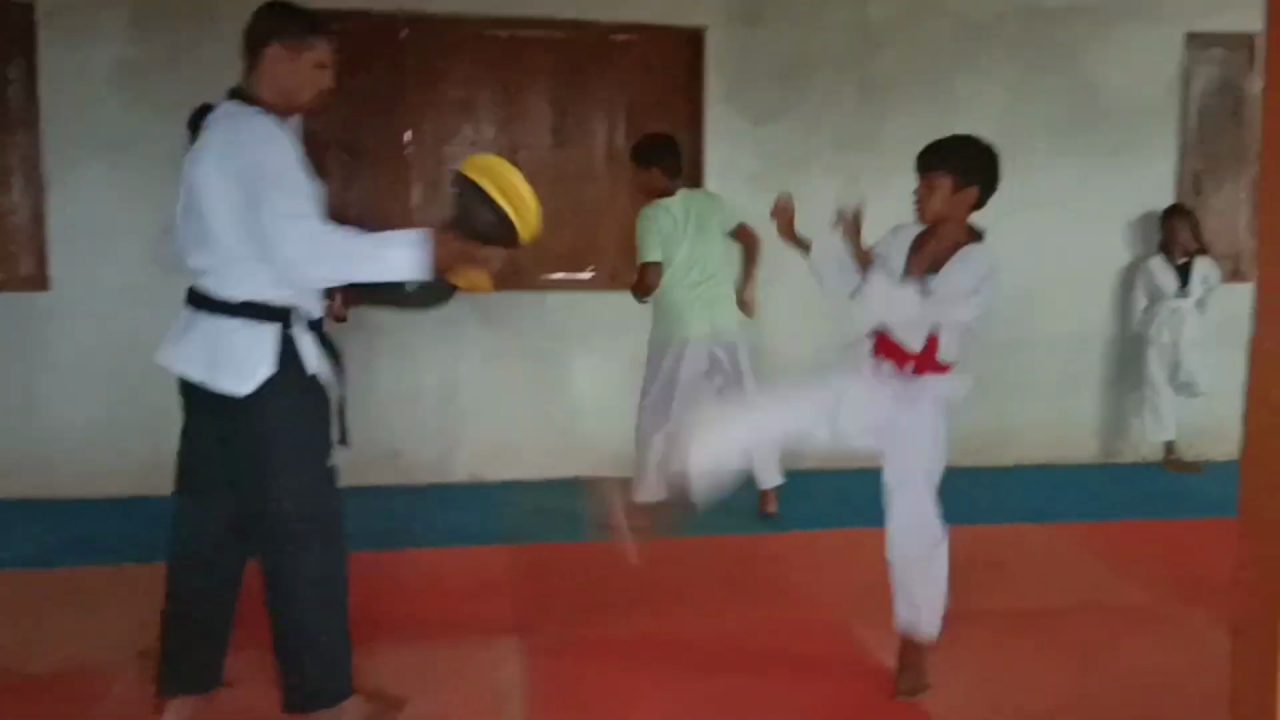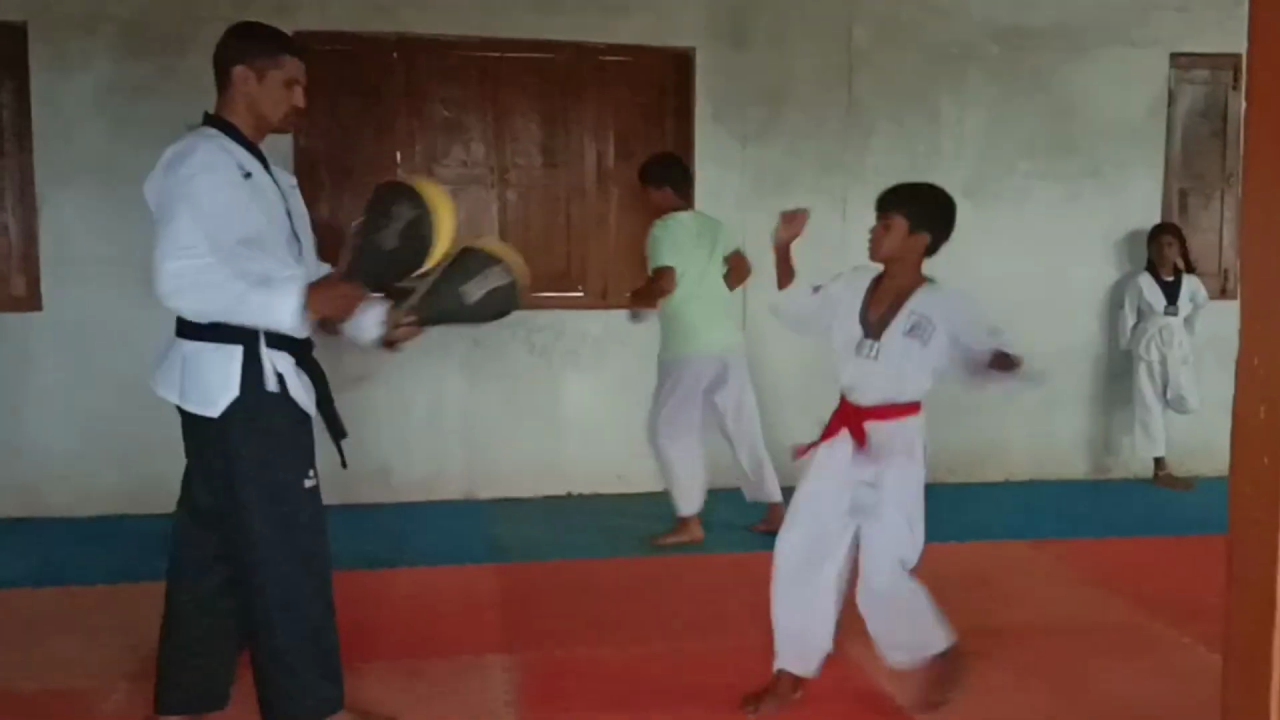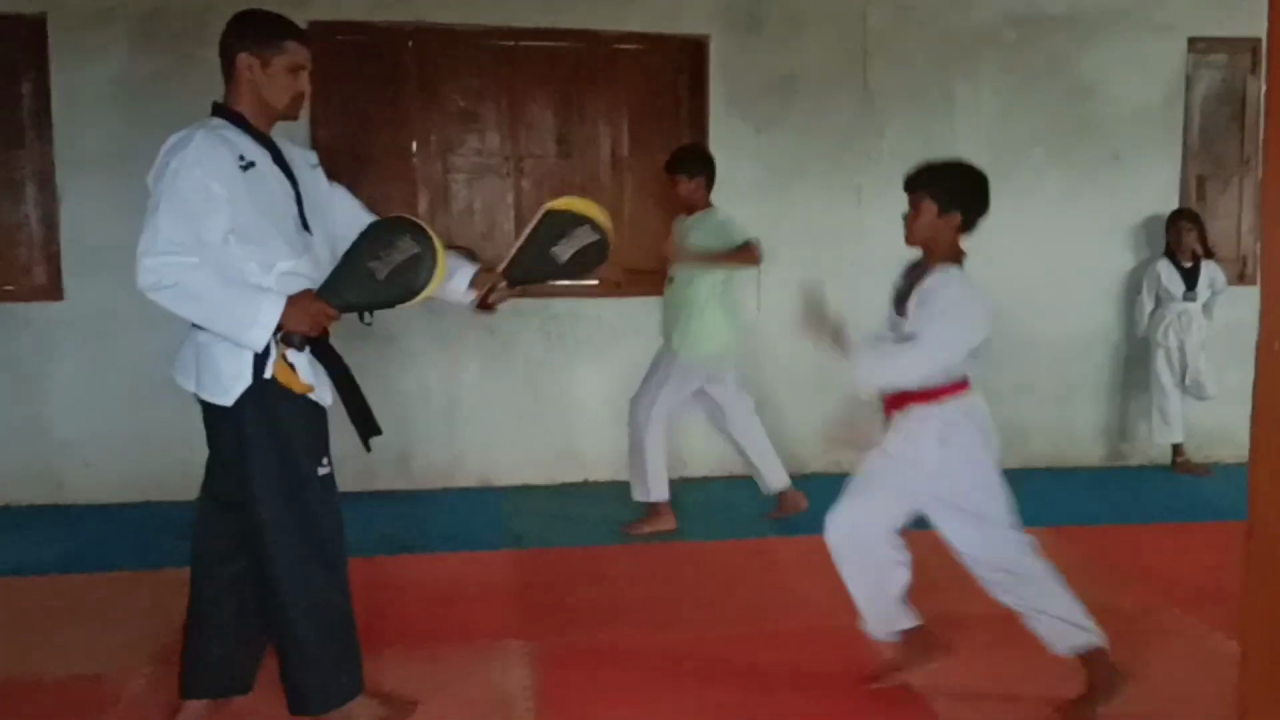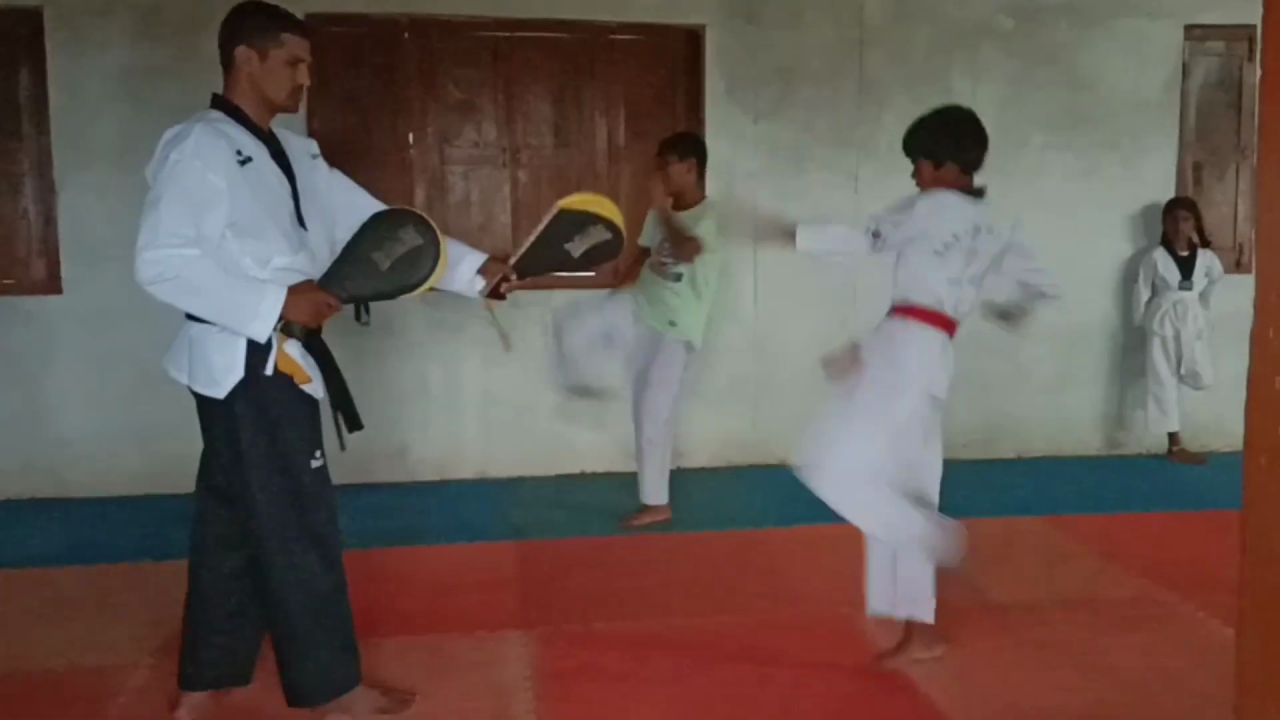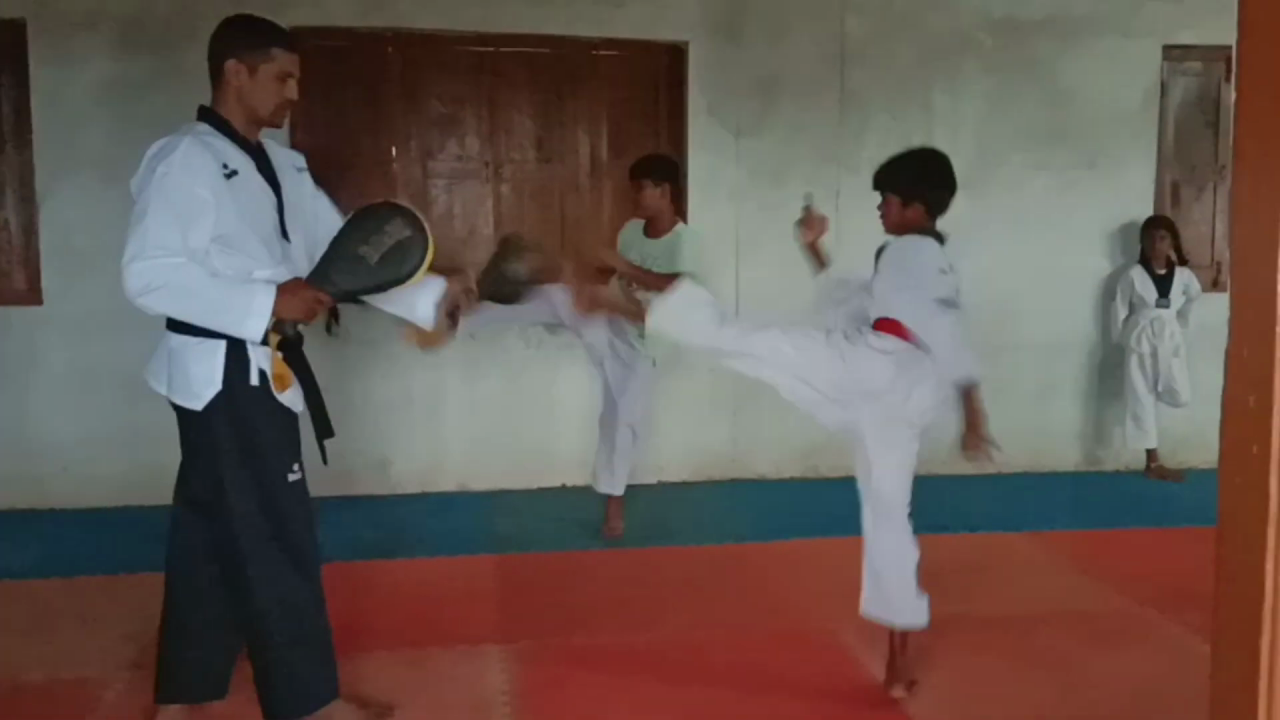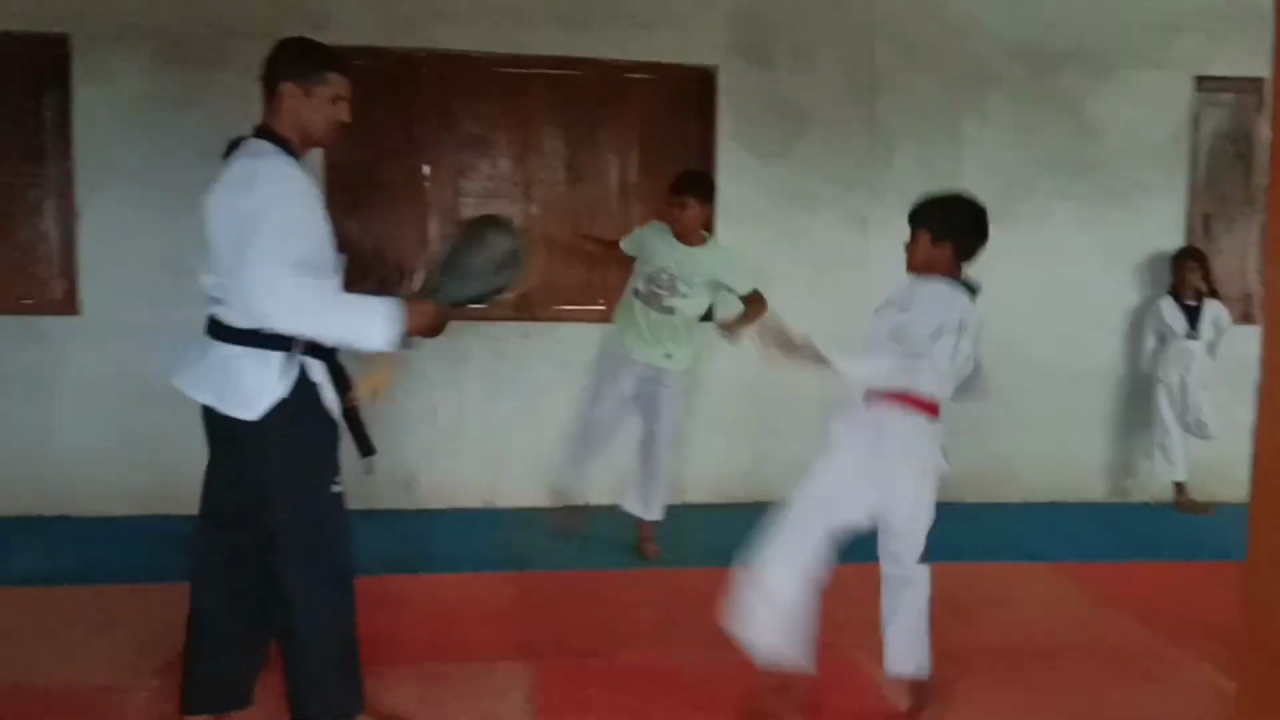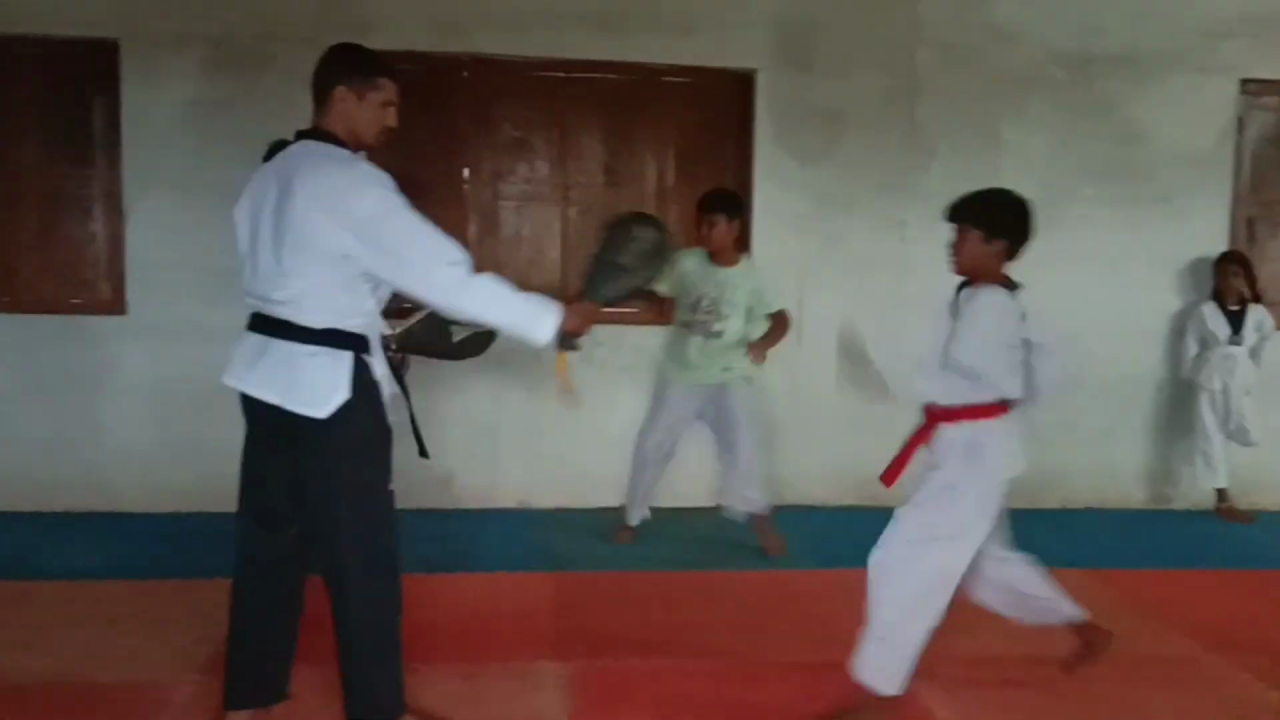
dt=0.2s
person 1, frame 1
left shoulder: (220, 132)
right shoulder: (262, 139)
right elbow: (302, 249)
left wrist: (313, 298)
right wrist: (422, 251)
left hip: (214, 347)
right hip: (262, 356)
left knee: (211, 517)
right knee: (302, 526)
person 1, frame 2
left shoulder: (264, 173)
right shoulder: (202, 162)
left elbow: (294, 272)
right elbow: (184, 277)
left wrist: (373, 317)
right wrist: (299, 303)
left hip: (249, 377)
right hip: (241, 379)
left knee: (213, 537)
right knee: (286, 546)
person 1, frame 3
left shoulder: (293, 162)
right shoulder: (198, 155)
left elbow: (369, 239)
right elbow: (163, 270)
left wrist: (465, 279)
right wrist: (274, 311)
left hip: (280, 367)
right hip: (252, 369)
left knee: (236, 525)
right knee: (302, 531)
person 1, frame 4
left shoulder: (289, 154)
right shoulder: (195, 150)
left elbow: (372, 227)
right elbow: (162, 263)
left wrist: (477, 266)
right wrist: (276, 302)
left hip: (265, 364)
right hip: (247, 364)
left knee: (237, 520)
right knee: (297, 524)
person 1, frame 5
left shoulder: (273, 164)
right shoulder: (183, 160)
right elbow: (148, 275)
left wrist: (430, 296)
right wrist: (265, 303)
left hip: (242, 374)
right hip: (227, 375)
left knee: (213, 528)
right knee: (276, 535)
person 1, frame 6
left shoulder: (259, 171)
right shoulder: (274, 178)
right elbow: (271, 294)
left wrist: (387, 315)
right wrist: (391, 320)
left hip: (235, 376)
right hip: (272, 385)
left knee: (235, 538)
right knee: (312, 550)
person 1, frame 7
left shoulder: (270, 177)
right shoulder: (351, 183)
right elbow: (445, 274)
right wrist: (552, 318)
left hip: (268, 371)
right hip: (328, 383)
left knee: (272, 537)
right knee: (360, 551)
person 2, frame 1
left shoulder: (978, 267)
right shoulder: (906, 239)
left elbow: (910, 312)
right elbow: (848, 285)
left wrist: (861, 252)
right wrist: (792, 236)
left hip: (919, 399)
right hip: (871, 380)
left knee: (914, 519)
right knee: (772, 413)
left ankle: (914, 644)
person 2, frame 2
left shoulder: (942, 308)
right shoulder: (854, 286)
left elbow: (980, 350)
right elbow: (795, 312)
left wrist: (1001, 362)
right wrist: (782, 250)
left hip: (894, 448)
right hip: (842, 443)
left knee: (880, 574)
right knee: (801, 555)
left ankle: (937, 657)
right ankle: (791, 677)
person 2, frame 3
left shoulder: (952, 290)
right shoulder: (917, 274)
left elbow: (906, 366)
left wrist: (841, 342)
left hip: (946, 435)
right hip: (913, 432)
left knee: (997, 552)
right knee: (851, 528)
left ankle: (1097, 664)
right ankle: (909, 638)
person 2, frame 4
left shoulder: (929, 205)
right shoulder: (991, 226)
left elbow: (867, 238)
right elbow: (1036, 286)
right wrist: (1000, 312)
left hip: (903, 348)
right hip: (930, 355)
left knee: (833, 466)
right knee: (902, 489)
left ankle: (930, 539)
right ankle: (917, 627)
person 2, frame 5
left shoulder: (910, 250)
right shoulder: (940, 264)
left elbow: (947, 325)
right elbow: (860, 301)
left wrist: (972, 412)
right wrist: (816, 250)
left hip: (873, 365)
right hip: (909, 384)
left knee: (737, 339)
right knee: (888, 523)
right ankle: (898, 660)
person 2, frame 6
left shoulder: (924, 295)
right shoulder: (965, 310)
left elbow: (883, 363)
right elbow: (966, 381)
left wrist: (805, 351)
left hip: (877, 434)
right hip: (921, 443)
left knee: (795, 535)
right knee: (904, 561)
left ankle: (784, 667)
person 2, frame 7
left shoulder: (981, 304)
right shoulder: (1006, 303)
left elbow: (972, 376)
right elbow: (1037, 379)
left hip: (974, 451)
right hip: (967, 447)
left knee: (902, 565)
right knee: (982, 560)
right ankle: (1082, 628)
person 3, frame 1
left shoulder: (651, 216)
right shoulder: (710, 201)
left elbow: (649, 280)
right elbow: (750, 241)
left wrist: (638, 291)
right wrist: (744, 290)
left hip: (679, 331)
right hip: (725, 324)
left knee: (656, 416)
left ankle: (645, 500)
right ankle: (768, 494)
person 3, frame 2
left shoulder: (663, 230)
right shoulder: (709, 224)
left elbow: (664, 281)
right elbow: (743, 268)
left wrist: (638, 299)
left hip: (691, 346)
right hip: (725, 340)
left knee: (669, 431)
right knee: (742, 427)
left ankle: (690, 521)
right ankle: (774, 508)
person 3, frame 3
left shoulder: (713, 222)
right shoulder: (686, 224)
left elbow: (751, 254)
left wrist: (691, 258)
left hip: (695, 341)
right hip: (696, 336)
left knee: (645, 413)
right knee: (739, 419)
left ankle: (660, 510)
right ankle: (788, 494)
person 3, frame 4
left shoulder: (708, 216)
right shoulder: (661, 214)
left elbow: (687, 252)
right elbow: (637, 258)
left wrist: (665, 211)
left hip: (676, 330)
right hip: (641, 310)
left knee: (653, 413)
right knee: (569, 330)
left ankle: (656, 504)
right ankle: (586, 382)
person 3, frame 5
left shoulder: (684, 242)
right shoulder: (632, 229)
left wrist: (623, 267)
left hip: (640, 342)
right hip: (611, 318)
left knee: (624, 422)
right knee: (572, 302)
left ankle: (613, 502)
person 3, frame 6
left shoulder: (717, 260)
right shoulder: (652, 233)
left elbow: (758, 301)
right elbow: (620, 248)
left wrist: (737, 321)
left hip: (668, 362)
right hip: (624, 347)
left knee: (660, 442)
right knee: (595, 422)
left ankle: (647, 523)
right ankle: (569, 487)
person 3, frame 7
left shoulder: (750, 278)
right shoulder: (685, 261)
left elbow: (781, 319)
right elbow: (654, 298)
left wrist: (764, 342)
left hip: (727, 376)
right hip: (680, 374)
left knee: (741, 445)
right knee: (651, 447)
left ankle: (758, 516)
right ankle: (633, 519)
person 4, frame 1
left shoulder: (1202, 265)
right shoulder: (1152, 265)
left elbow: (1211, 288)
right elbow: (1139, 300)
left wrist: (1196, 315)
right wrist: (1142, 330)
left hip: (1189, 332)
right hip: (1160, 332)
left knee: (1194, 387)
right knee: (1160, 389)
right ankle: (1171, 452)
person 4, frame 2
left shoulder: (1190, 282)
right shoulder: (1140, 282)
left elbow: (1200, 305)
right elbow: (1127, 317)
left wrist: (1185, 332)
right wrist: (1129, 347)
left hip: (1178, 348)
right hip: (1149, 349)
left knee: (1186, 403)
right knee: (1150, 406)
right ankle: (1161, 469)
person 4, frame 3
left shoulder: (1209, 268)
right shoulder: (1159, 269)
left elbow: (1218, 291)
right elbow: (1145, 304)
left wrist: (1202, 319)
right wrist: (1147, 333)
left hip: (1196, 335)
right hip: (1167, 335)
left knee: (1204, 390)
right knee: (1168, 393)
right ankle: (1179, 456)
person 4, frame 4
left shoulder: (1205, 257)
right shoulder: (1155, 257)
left elbow: (1215, 279)
right elbow: (1142, 293)
left wrist: (1200, 308)
right wrist: (1144, 322)
left hip: (1192, 324)
right hip: (1163, 324)
left knee: (1201, 379)
right knee: (1164, 382)
right ankle: (1175, 445)
person 4, frame 5
left shoulder: (1183, 275)
right shoulder: (1133, 275)
left elbow: (1193, 297)
right elbow: (1119, 310)
left wrist: (1178, 326)
right wrist: (1122, 340)
left hip: (1170, 342)
right hip: (1141, 342)
left knee: (1178, 397)
right knee: (1141, 398)
right ankle: (1153, 461)
person 4, frame 6
left shoulder: (1213, 307)
right shoulder: (1162, 306)
left elbow: (1222, 331)
right elbow: (1149, 341)
left wrist: (1208, 359)
right wrist: (1152, 370)
left hip: (1198, 374)
right hip: (1170, 374)
left knee: (1205, 429)
right knee: (1170, 430)
right ankle: (1181, 493)
person 4, frame 7
left shoulder: (1257, 313)
right shoulder: (1205, 312)
left elbow: (1266, 336)
right elbow: (1191, 347)
left wrist: (1251, 365)
right wrist: (1194, 376)
left hip: (1241, 380)
right hip: (1212, 380)
left knee: (1248, 436)
right knee: (1212, 437)
right ankle: (1223, 501)
